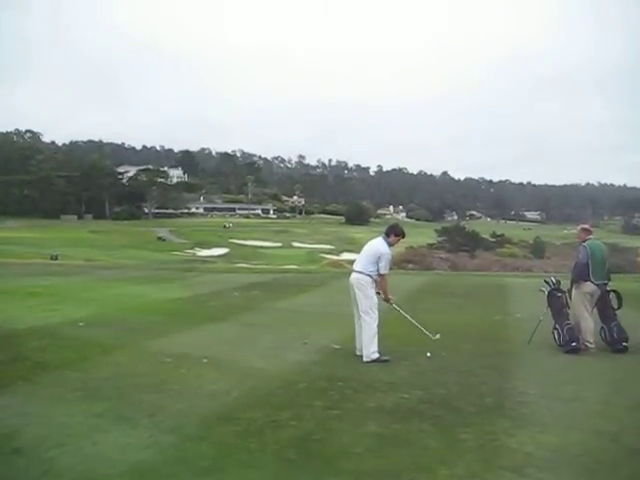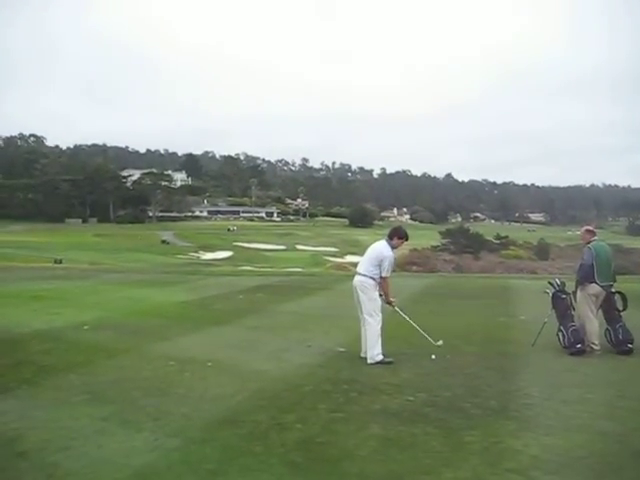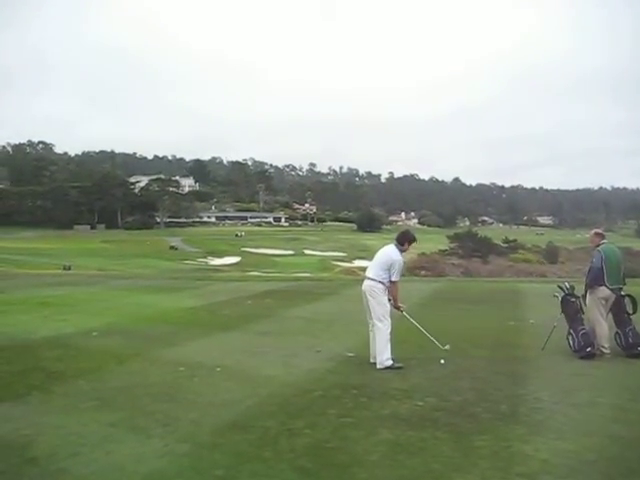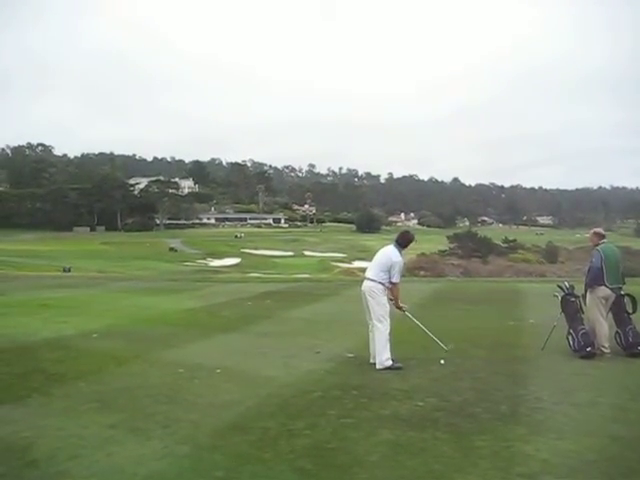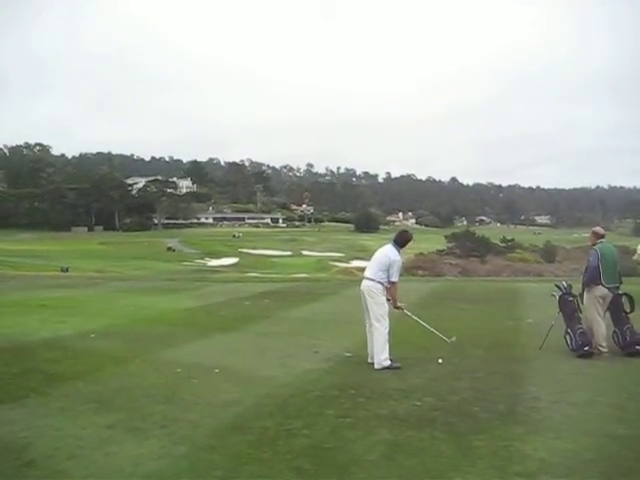
dt=0.4s
person 1, frame 1
left shoulder: (375, 241)
right shoulder: (385, 251)
right elbow: (382, 276)
left wrist: (379, 290)
right wrist: (386, 295)
left hip: (356, 277)
right hip: (364, 281)
left knee: (361, 317)
right knee: (370, 318)
left ankle: (361, 349)
right ankle: (370, 355)
person 1, frame 2
left shoulder: (379, 244)
right shoulder: (388, 254)
right elbow: (384, 279)
left wrist: (381, 292)
right wrist: (387, 298)
left hip: (359, 280)
right hip: (367, 283)
left knee: (366, 319)
right knee: (374, 320)
left ankle: (366, 351)
right ankle: (374, 356)
person 1, frame 3
left shoulder: (387, 248)
right shoulder: (397, 258)
right elbow: (394, 283)
left wrist: (389, 297)
right wrist: (396, 302)
left hip: (368, 284)
right hip: (376, 288)
left knee: (374, 323)
right knee: (383, 325)
left ankle: (376, 356)
right ankle: (384, 361)
person 1, frame 4
left shoulder: (387, 249)
right shoulder: (397, 259)
right elbow: (394, 284)
left wrist: (390, 295)
right wrist: (397, 303)
left hip: (368, 285)
right hip: (376, 288)
left knee: (374, 323)
right knee: (382, 325)
left ankle: (376, 357)
right ankle: (383, 361)
person 1, frame 5
left shoulder: (385, 248)
right shoulder: (396, 258)
right elbow: (393, 283)
left wrist: (388, 295)
right wrist: (395, 302)
left hip: (366, 284)
right hip: (375, 288)
left knee: (372, 323)
right knee: (381, 325)
left ankle: (374, 356)
right ankle: (381, 361)
person 2, frame 1
left shoulder: (585, 246)
right shoulder: (602, 246)
left elbow: (580, 265)
right elbow: (606, 266)
left wrist: (574, 280)
right wrist: (605, 281)
left hip: (584, 284)
right hip: (599, 285)
left knee: (583, 315)
right knee: (588, 313)
left ankle: (588, 343)
right ankle: (585, 339)
person 2, frame 2
left shoulder: (590, 248)
right shoulder: (607, 248)
left elbow: (585, 266)
right elbow: (611, 267)
left wrist: (579, 281)
right wrist: (610, 283)
left hip: (589, 286)
right hip: (603, 287)
left knee: (588, 316)
right knee: (591, 315)
left ankle: (594, 345)
right ankle: (591, 341)
person 2, frame 3
left shoulder: (599, 251)
right shoulder: (616, 251)
left elbow: (595, 270)
right elbow: (621, 271)
left wrist: (588, 285)
right wrist: (620, 286)
left hip: (599, 289)
right hip: (613, 290)
left knee: (598, 320)
right knee: (601, 318)
left ankle: (604, 349)
right ankle: (602, 345)
person 2, frame 4
left shoulder: (598, 250)
right shoulder: (615, 250)
left elbow: (594, 270)
right elbow: (620, 270)
left wrist: (588, 285)
right wrist: (619, 285)
left hip: (599, 289)
right hip: (613, 289)
left knee: (597, 319)
right knee: (601, 318)
left ankle: (604, 348)
right ankle: (602, 344)
person 2, frame 5
left shoulder: (596, 250)
right shoulder: (613, 250)
left elbow: (591, 269)
right elbow: (617, 270)
left wrist: (585, 285)
right wrist: (617, 285)
left hip: (596, 288)
right hip: (610, 289)
left knee: (595, 319)
right knee: (598, 317)
left ankle: (602, 348)
right ankle: (598, 344)
